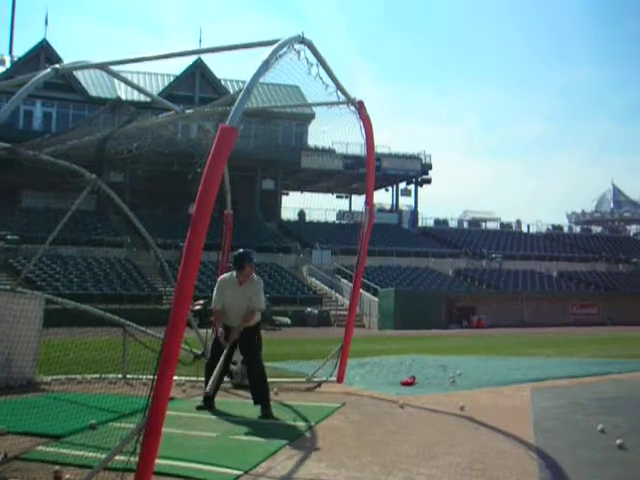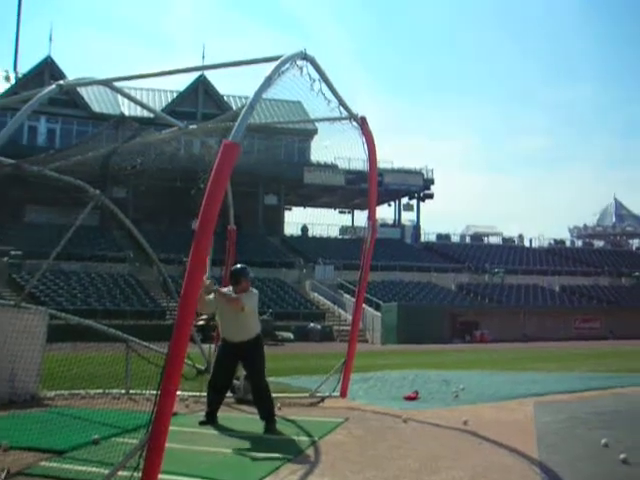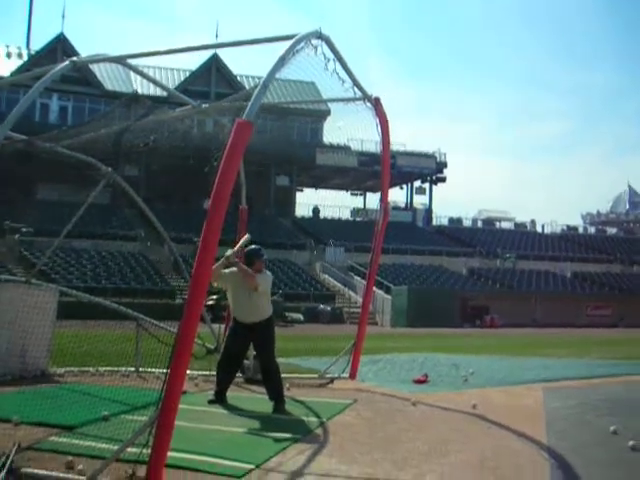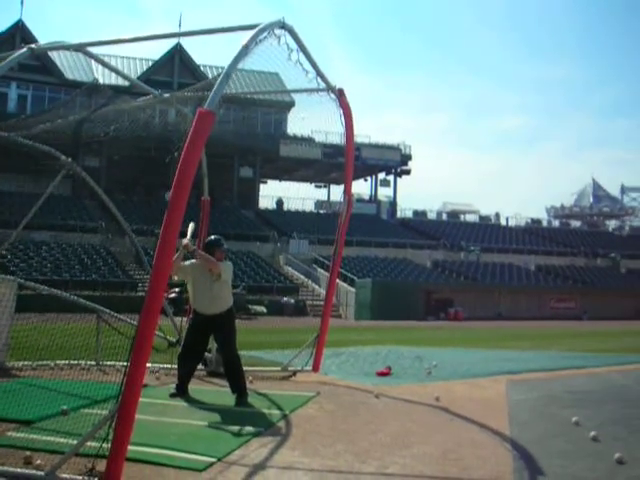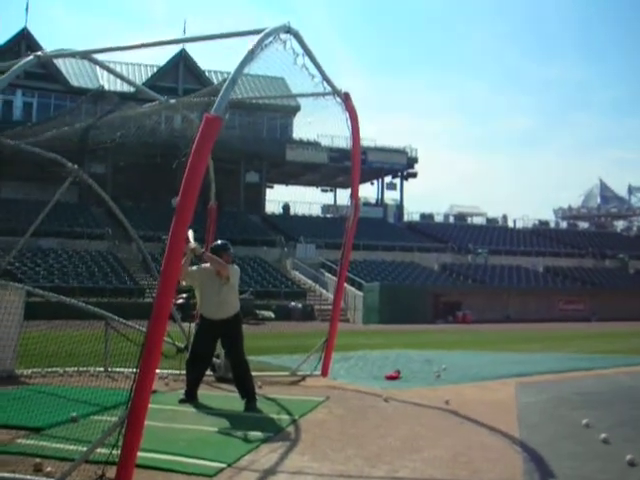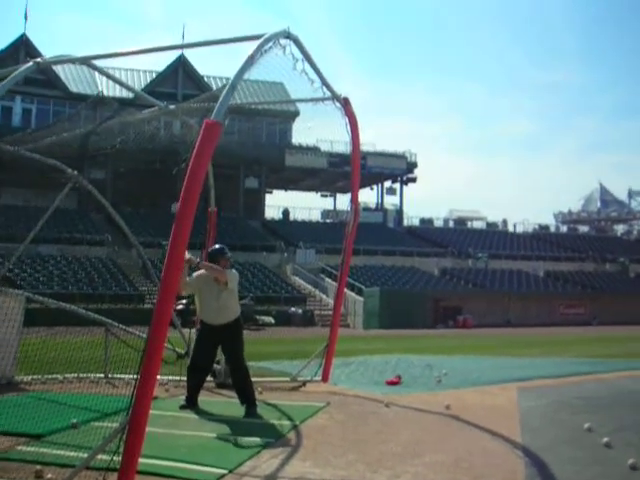
dt=0.4s
person 1, frame 1
left shoulder: (256, 282)
right shoulder: (223, 281)
left elbow: (255, 309)
right elbow: (216, 308)
left wrist: (240, 328)
right wrist: (220, 327)
left hip: (250, 329)
right hip: (226, 328)
left knee: (255, 367)
right knee: (213, 364)
left ankle: (265, 405)
right ankle: (208, 399)
person 1, frame 2
left shoulder: (252, 295)
right shoulder: (220, 294)
left elbow: (236, 302)
right elbow: (201, 307)
left wrist: (214, 289)
right wrist: (203, 290)
left hip: (251, 344)
right hip: (228, 344)
left knee: (258, 382)
right knee: (217, 380)
left ankle: (270, 420)
right ankle: (211, 414)
person 1, frame 3
left shoulder: (266, 277)
right shoulder: (233, 274)
left elbow: (251, 279)
right elbow: (212, 276)
left wrist: (235, 262)
right wrist: (225, 260)
left hip: (263, 325)
right hip: (239, 324)
left knee: (268, 363)
right knee: (227, 360)
left ankle: (278, 401)
right ankle: (220, 394)
person 1, frame 4
left shoulder: (227, 267)
right shoulder: (193, 266)
left elbow: (214, 265)
right elbow: (173, 270)
left wrist: (193, 250)
right wrist: (182, 250)
left hip: (223, 317)
right hip: (200, 316)
left knee: (230, 356)
right knee: (187, 353)
left ankle: (241, 394)
right ankle: (181, 387)
person 1, frame 5
left shoulder: (234, 271)
right shoulder: (201, 271)
left elbow: (222, 267)
right elbow: (182, 276)
left wrist: (201, 252)
right wrist: (189, 255)
left hip: (230, 321)
right hip: (207, 321)
left knee: (238, 361)
right knee: (195, 359)
left ankle: (250, 399)
right ankle: (190, 393)
person 1, frame 6
left shoulder: (233, 275)
right shoulder: (200, 277)
left elbow: (220, 274)
right elbow: (182, 289)
left wrist: (196, 263)
right wrist: (186, 266)
left hip: (231, 326)
right hip: (207, 327)
left knee: (237, 366)
right knee: (197, 365)
left ankle: (250, 404)
right ankle: (191, 399)
